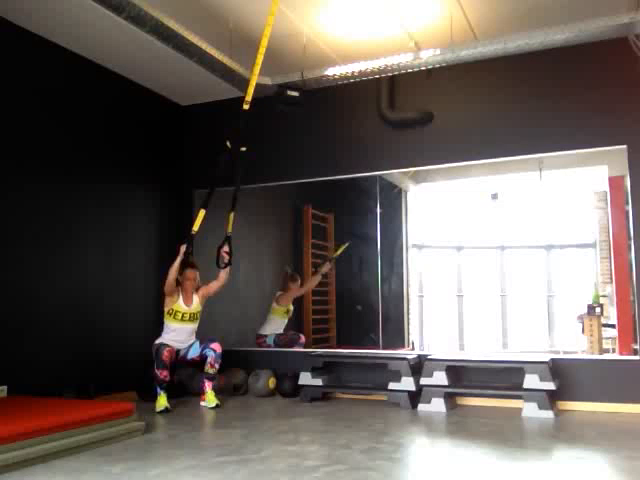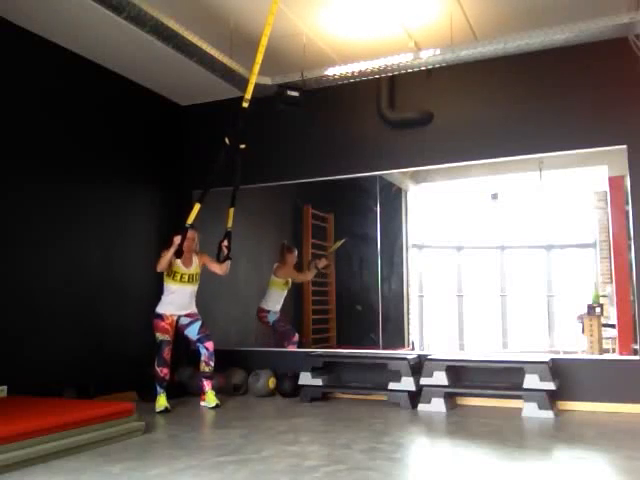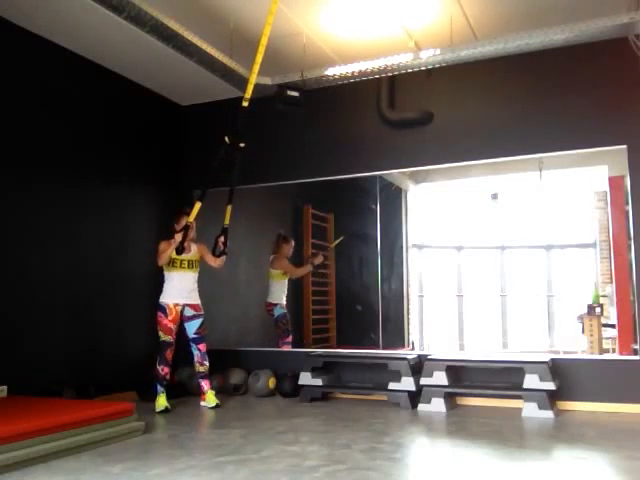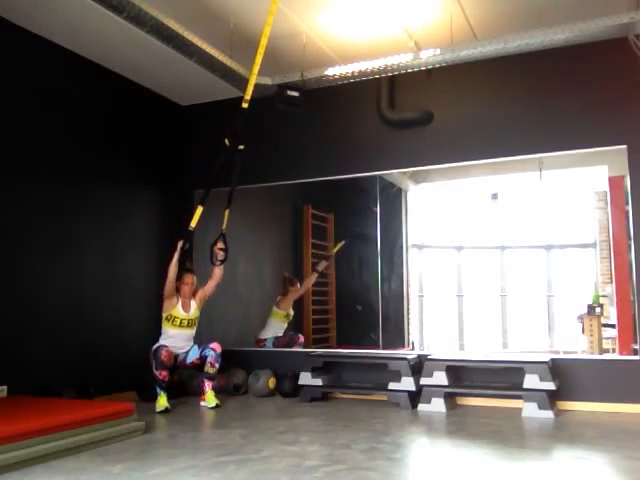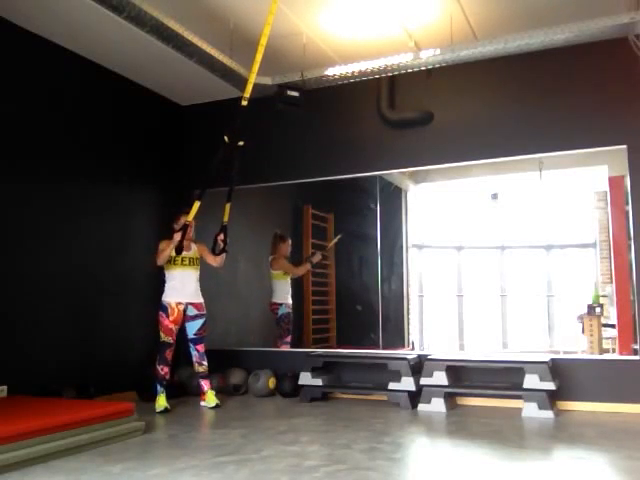
dt=1s
person 1, frame 1
left shoulder: (201, 294)
right shoulder: (172, 295)
left elbow: (221, 281)
right elbow: (169, 280)
left wrist: (226, 260)
right wrist: (180, 257)
left hip: (189, 346)
right hip: (167, 345)
left knee: (215, 347)
right knee: (164, 353)
left ankle: (207, 394)
right ankle: (161, 395)
person 1, frame 2
left shoulder: (201, 258)
right shoulder: (169, 255)
left elbow: (223, 270)
right elbow: (159, 268)
left wrist: (226, 253)
right wrist: (174, 248)
left hip: (188, 313)
right hip: (165, 313)
left knee: (207, 345)
right knee: (164, 349)
left ankle: (207, 393)
right ankle: (161, 396)
person 1, frame 3
left shoulder: (199, 248)
right shoulder: (166, 244)
left elbow: (217, 263)
right elbow: (160, 261)
right wrist: (175, 243)
left hip: (192, 304)
right hip: (169, 304)
left knee: (199, 345)
right knee: (166, 347)
left ankle: (206, 393)
right ankle: (161, 395)
person 1, frame 4
left shoulder: (198, 299)
right shoulder: (171, 300)
left elbow: (215, 279)
right elbow: (169, 279)
left wrist: (219, 256)
right wrist: (178, 253)
left hip: (187, 352)
right hip: (166, 349)
left knee: (214, 348)
right knee: (162, 354)
left ankle: (207, 394)
right ankle: (161, 396)
person 1, frame 5
left shoulder: (199, 248)
right shoulder: (166, 244)
left elbow: (217, 263)
right elbow: (159, 261)
left wrist: (222, 246)
right wrist: (174, 243)
left hip: (195, 303)
right hip: (172, 303)
left knee: (198, 346)
right knee: (167, 346)
left ankle: (206, 393)
right ankle: (161, 395)
